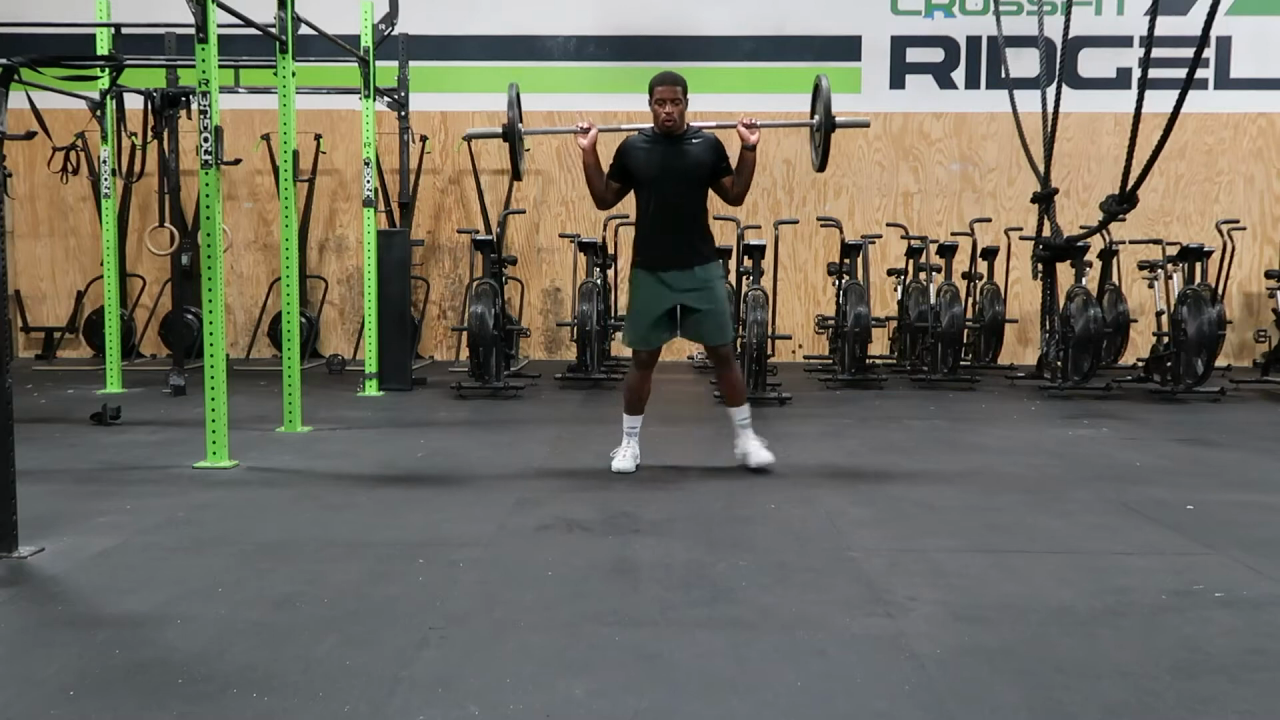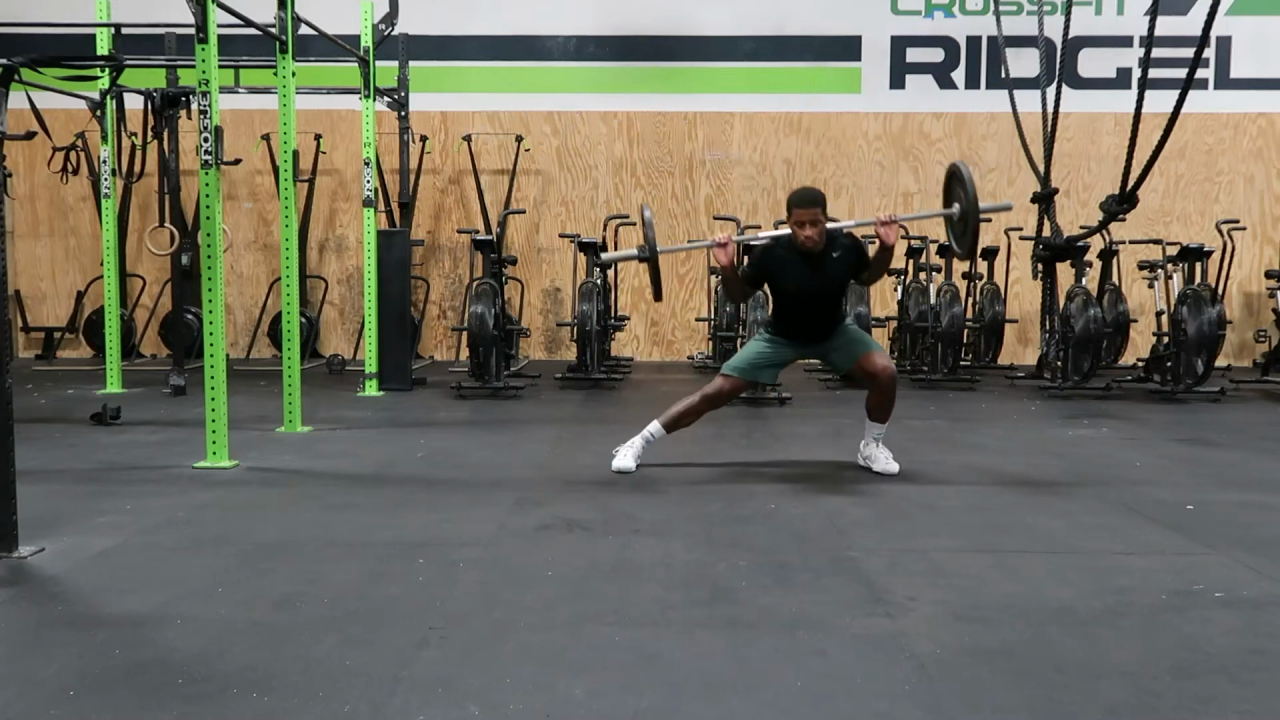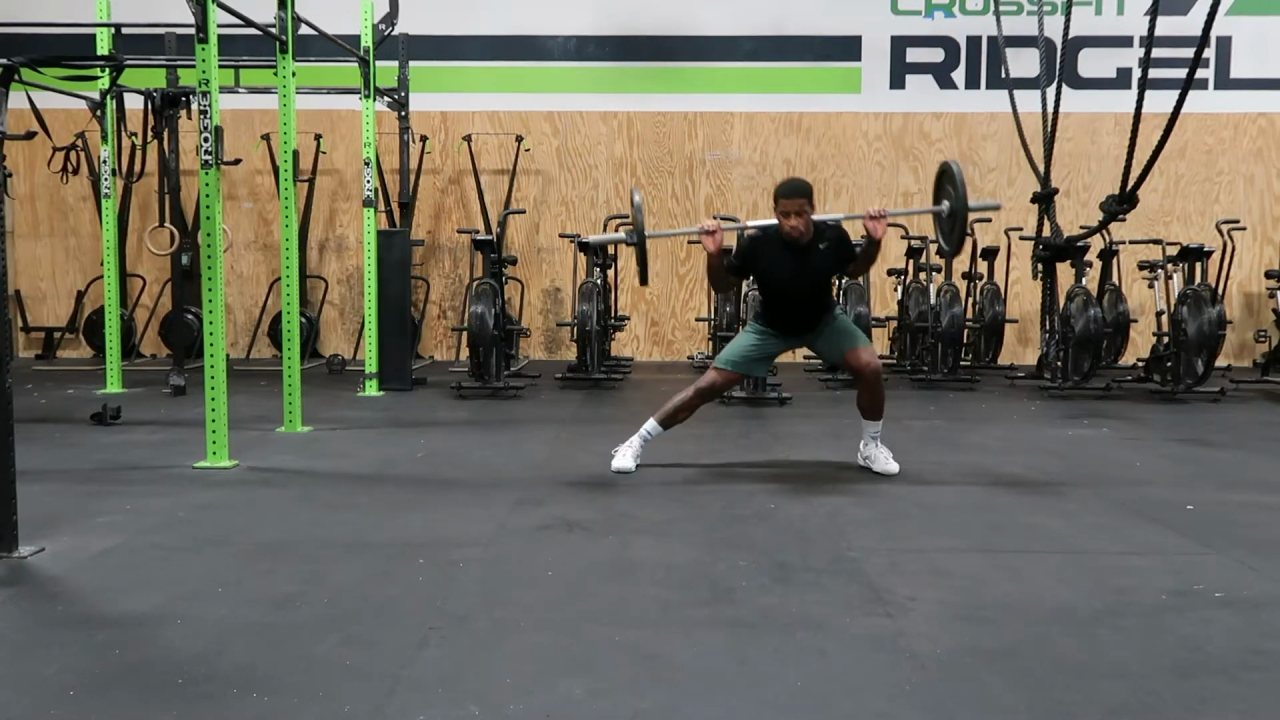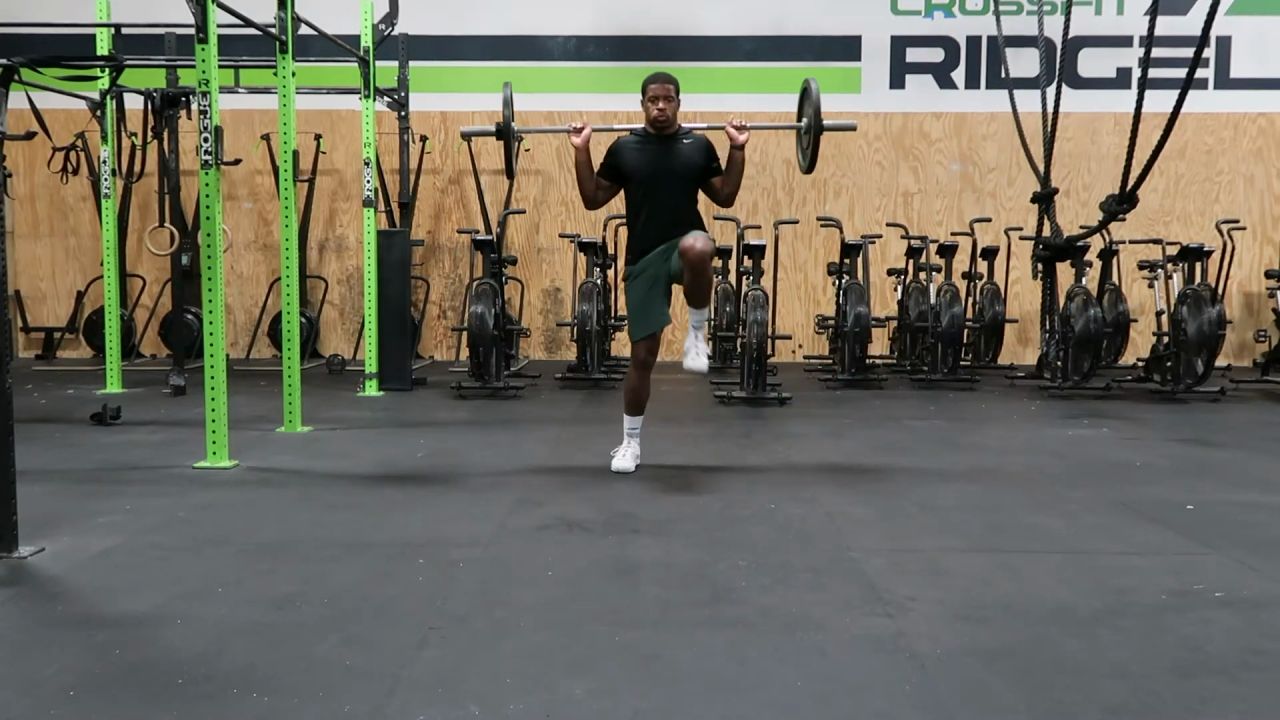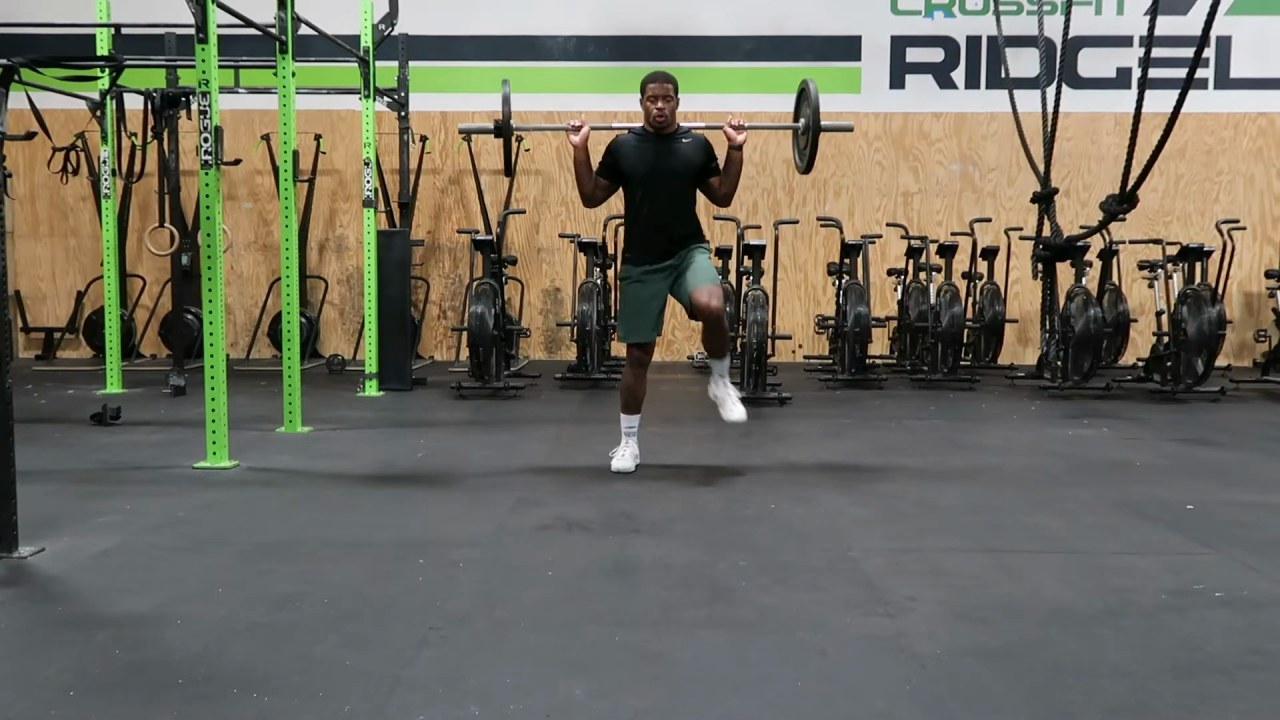
dt=0.7s
person 1, frame 1
left shoulder: (707, 144)
right shoulder: (632, 147)
left elbow: (735, 196)
right elbow: (603, 200)
left wrist: (749, 149)
right wrist: (588, 150)
left hip: (703, 267)
right hip: (650, 271)
left knee: (724, 354)
right knee: (644, 359)
left ankle: (746, 438)
right ankle: (630, 442)
person 1, frame 2
left shoulder: (846, 246)
right shoulder: (770, 253)
left elbow: (869, 277)
right elbow: (739, 295)
left wrist: (887, 247)
right wrist: (727, 265)
left hip: (833, 332)
right hip: (780, 337)
left knee: (884, 372)
right knee: (716, 392)
left ankle: (871, 447)
right ankle: (637, 443)
person 1, frame 3
left shoulder: (833, 235)
right shoulder: (756, 245)
left elbow: (856, 270)
right elbow: (723, 286)
left wrist: (874, 241)
right wrist: (714, 253)
left hip: (823, 319)
right hip: (768, 327)
left knee: (869, 368)
right knee: (709, 386)
left ankle: (871, 447)
right ankle: (635, 443)
person 1, frame 4
left shoulder: (698, 145)
right shoulder: (624, 148)
left elbow: (725, 197)
right elbow: (593, 199)
left wrist: (737, 148)
right wrist: (581, 150)
left hip: (685, 246)
right hip: (642, 260)
left knee: (697, 247)
right knee: (642, 355)
left ankle: (697, 335)
right ankle: (631, 442)
person 1, frame 5
left shoulder: (697, 144)
right shoulder: (622, 146)
left elbow: (723, 197)
right elbow: (591, 198)
left wrist: (736, 149)
right wrist: (580, 149)
left hip: (689, 251)
right hip: (642, 263)
left knee: (712, 308)
right knee: (638, 353)
left ankle: (721, 381)
right ankle: (628, 442)
